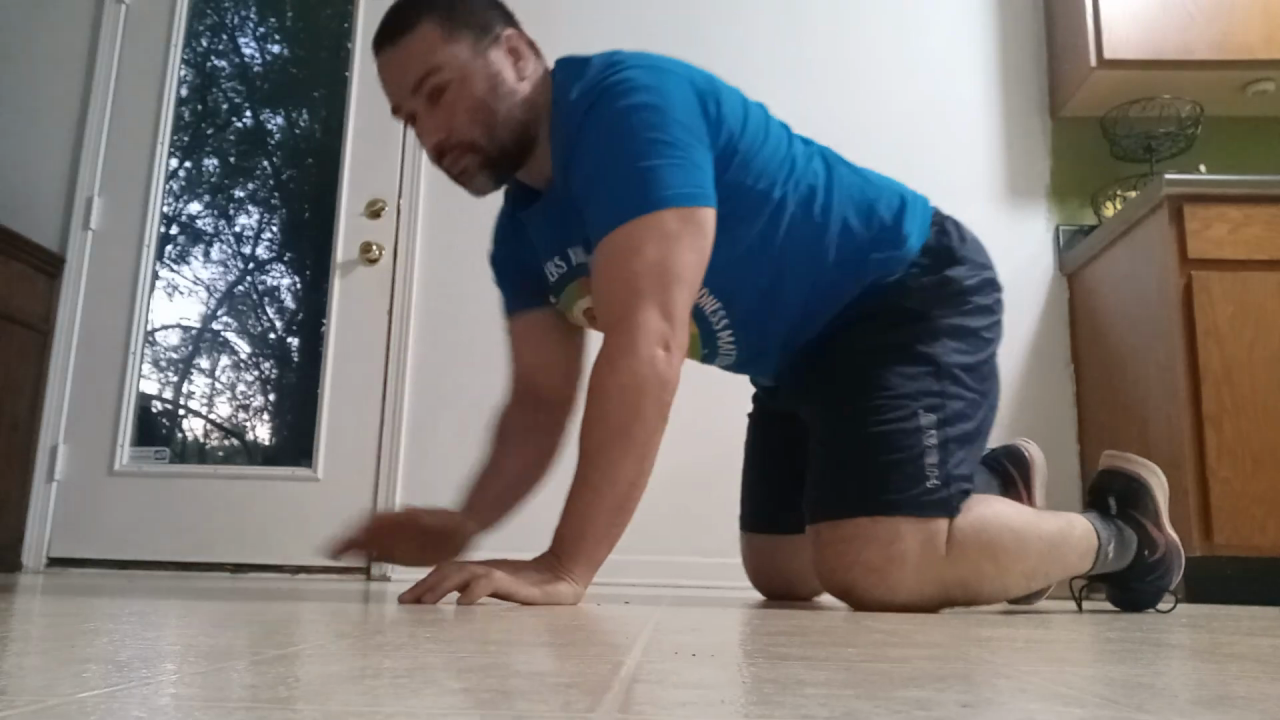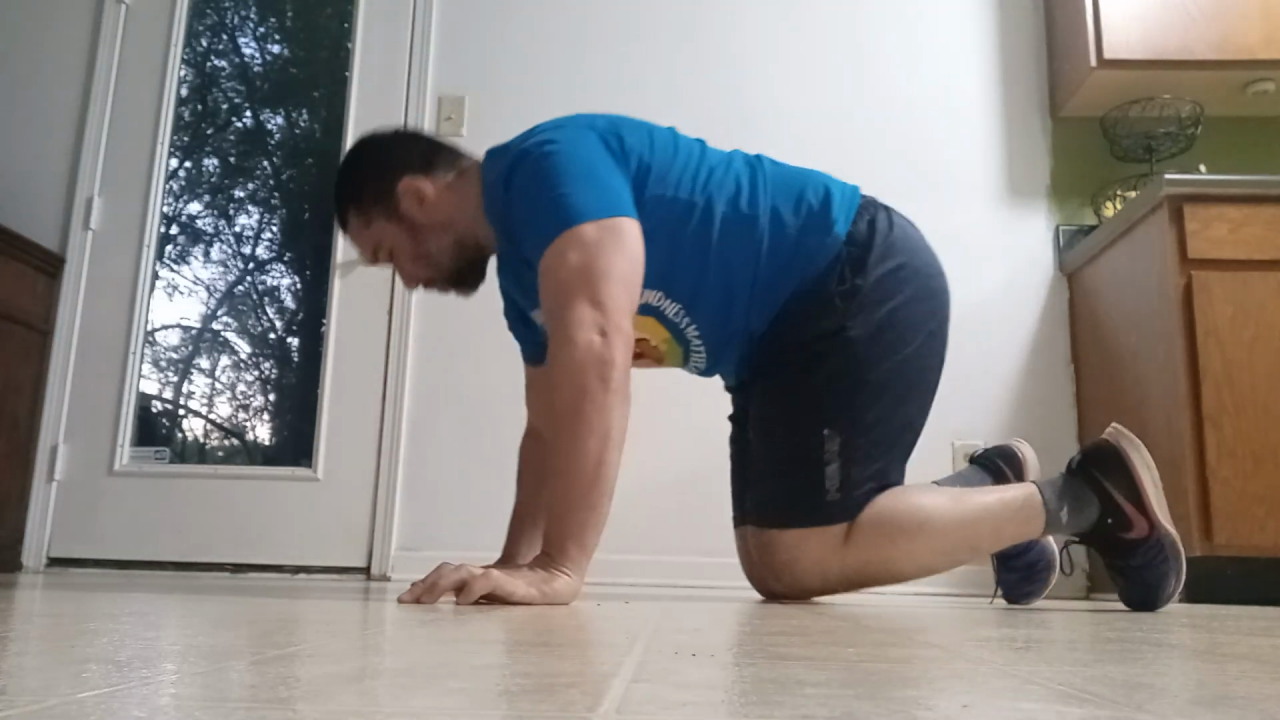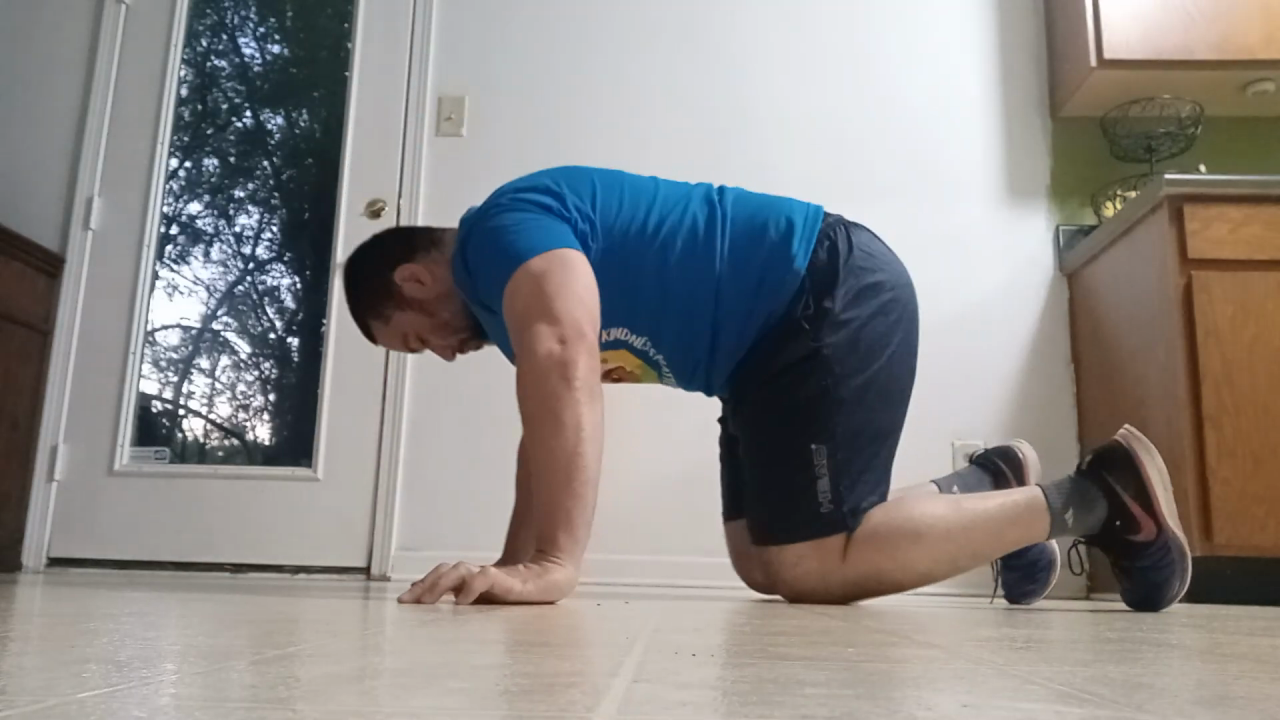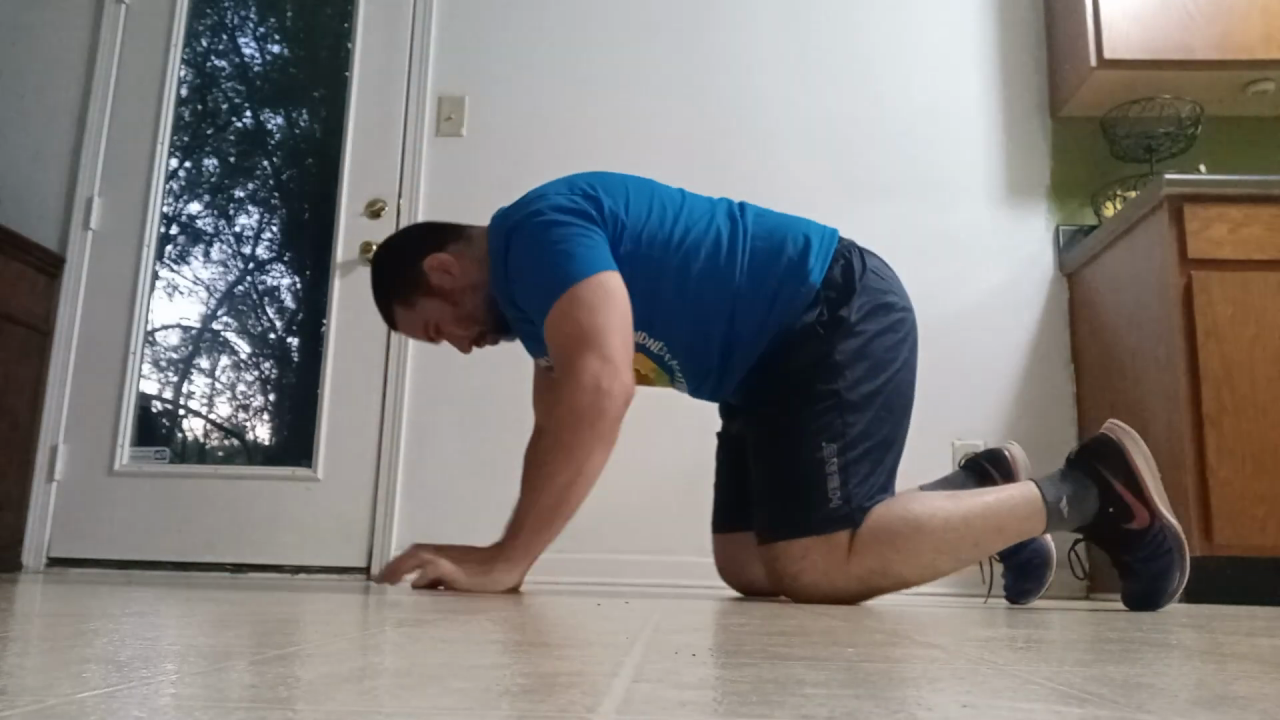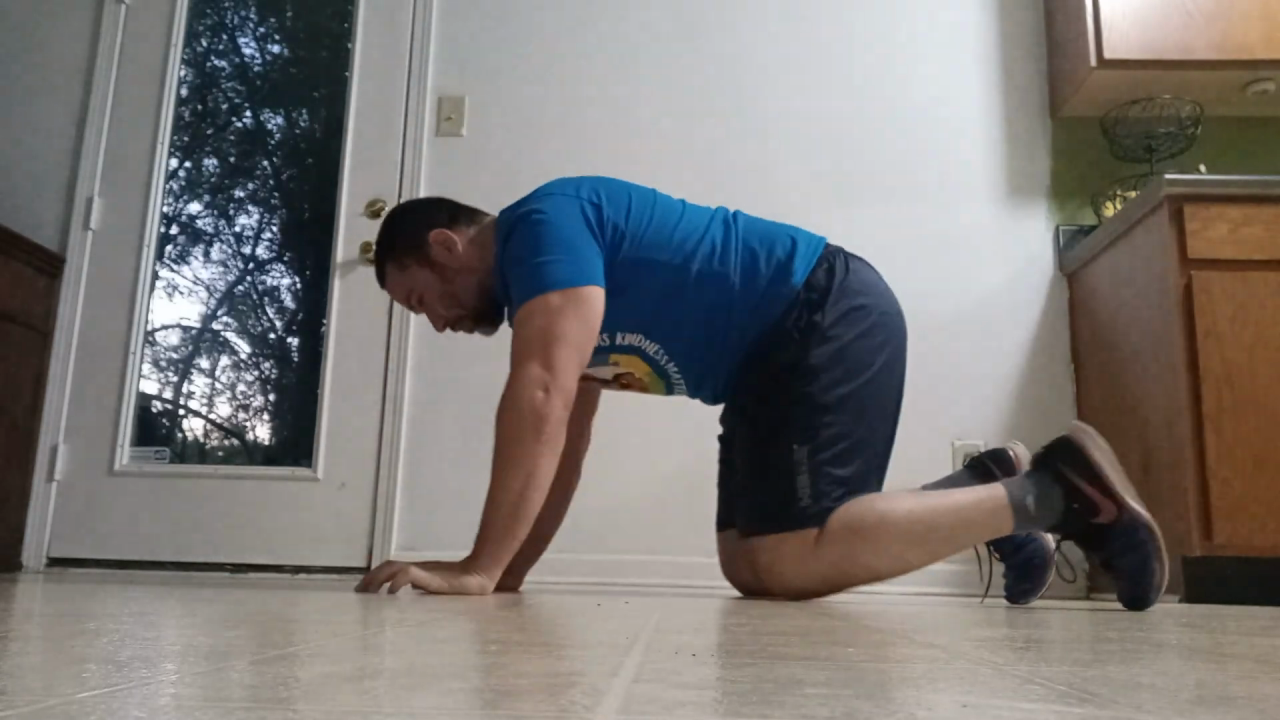
dt=0.5s
person 1, frame 1
left shoulder: (628, 103)
right shoulder: (522, 231)
left elbow: (647, 344)
right elbow: (540, 400)
left wrist: (564, 568)
right wrist: (468, 523)
left hip: (913, 298)
right hip: (805, 352)
left knee: (880, 564)
right knee: (781, 572)
left ankle: (1118, 531)
right ankle: (989, 485)
person 1, frame 2
left shoulder: (544, 167)
right shoulder: (519, 268)
left elbow: (595, 350)
right elbow: (550, 428)
left wrist: (559, 569)
right wrist: (510, 564)
left hip: (864, 285)
right hip: (784, 338)
left knee: (802, 556)
right knee: (772, 569)
left ankle: (1084, 494)
right ankle: (989, 487)
person 1, frame 3
left shoulder: (502, 232)
right shoulder: (513, 286)
left elbow: (561, 368)
right elbow: (550, 423)
left wrist: (554, 562)
right wrist: (514, 563)
left hip: (833, 297)
right hip: (779, 332)
left knee: (810, 563)
right knee: (760, 561)
left ankle: (1096, 497)
right ankle: (987, 484)
person 1, frame 4
left shoulder: (535, 236)
right shoulder: (532, 295)
left elbow: (600, 384)
right elbow: (557, 433)
left wrist: (506, 557)
right wrist: (503, 566)
left hip: (838, 316)
right hip: (780, 353)
left knee: (814, 567)
right knee: (746, 566)
left ankle: (1084, 490)
right ankle: (980, 487)
person 1, frame 5
left shoulder: (542, 227)
right shoulder: (538, 284)
left elbow: (539, 401)
right elbow: (561, 442)
left wrist: (480, 568)
right wrist: (510, 573)
left hip: (831, 319)
right hip: (783, 353)
left knee: (789, 560)
right knee: (749, 565)
left ankle: (1053, 489)
right ankle: (985, 488)
